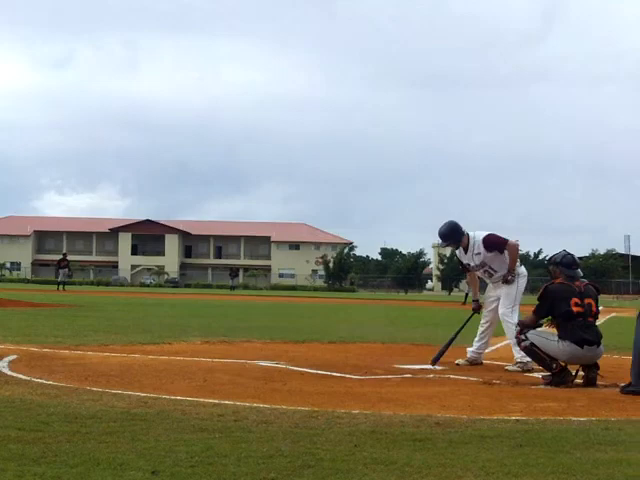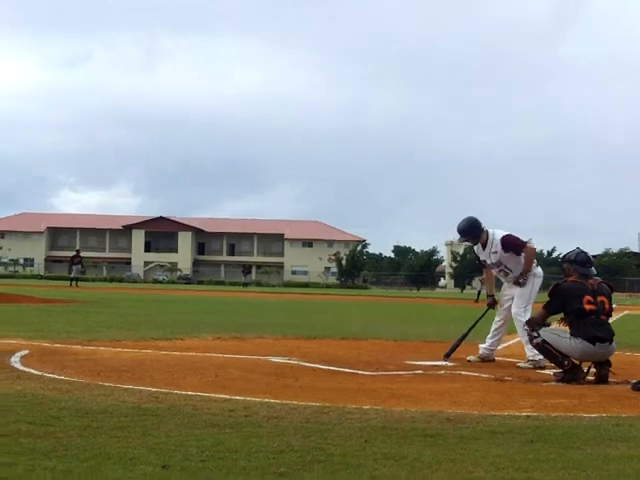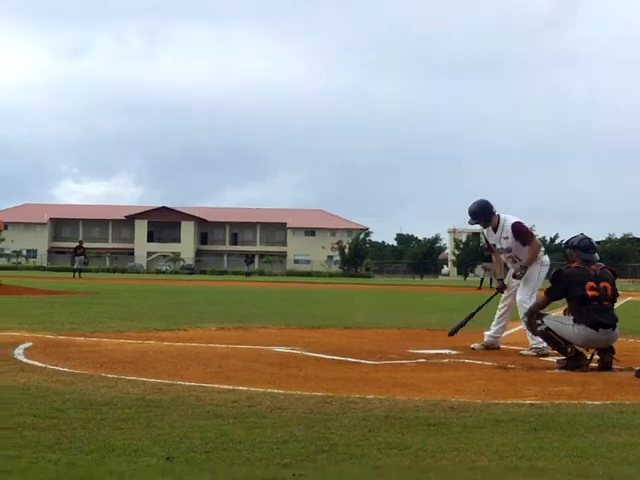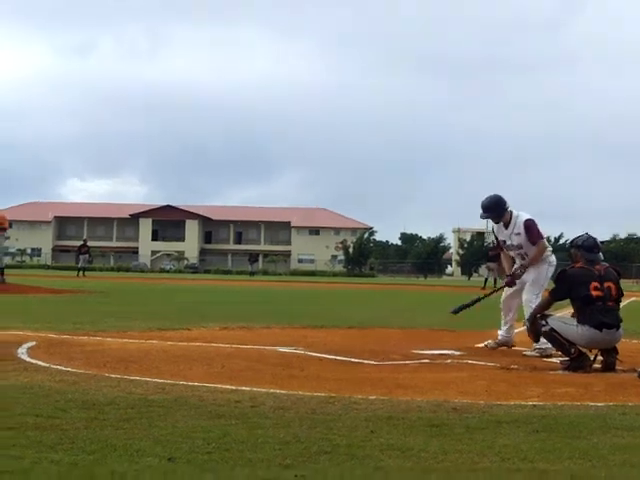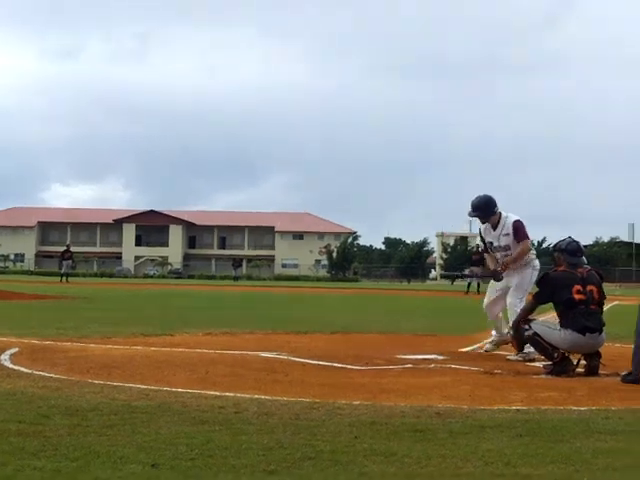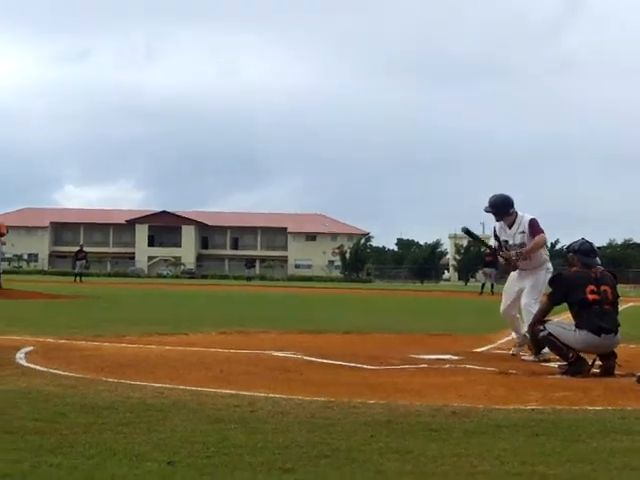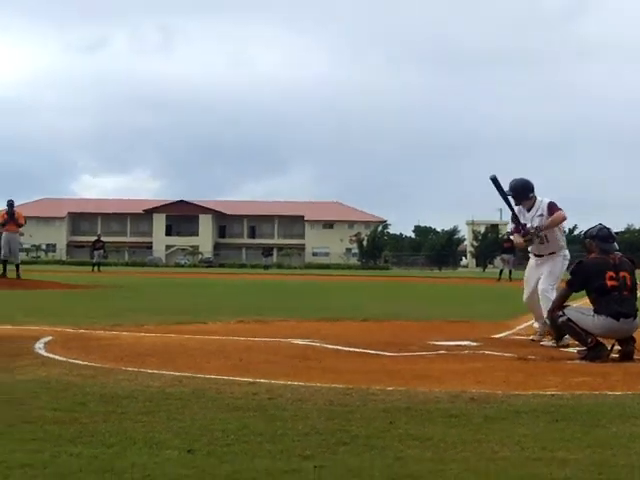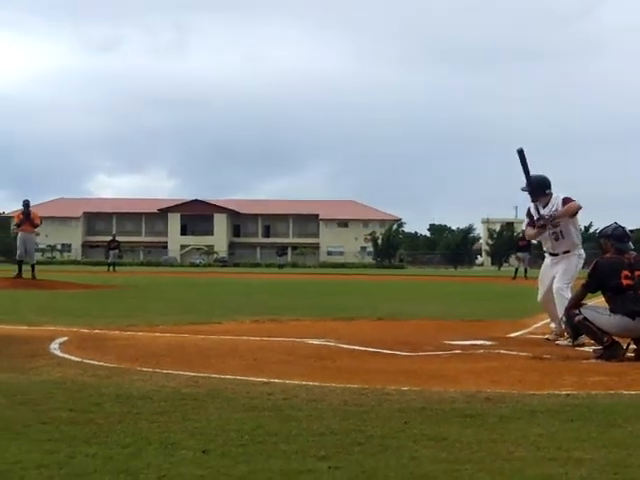
dt=0.1s
person 1, frame 1
left shoulder: (484, 240)
right shoulder: (460, 252)
left elbow: (513, 246)
right elbow: (471, 274)
left wrist: (510, 272)
right wrist: (475, 299)
left hip: (513, 277)
right hip: (495, 282)
left knee: (506, 314)
right knee: (487, 317)
left ankle: (523, 360)
right ankle: (474, 355)
person 1, frame 2
left shoulder: (503, 239)
right shoulder: (478, 248)
left elbow: (530, 249)
right elbow: (488, 271)
left wrist: (524, 274)
right wrist: (490, 295)
left hip: (529, 276)
right hip: (511, 280)
left knee: (519, 313)
right knee: (502, 315)
left ankle: (536, 358)
right ankle: (487, 352)
person 1, frame 3
left shoulder: (513, 225)
right shoulder: (487, 232)
left elbow: (536, 245)
right elbow: (496, 255)
left wrist: (524, 267)
right wrist: (499, 279)
left hip: (536, 263)
right hip: (516, 266)
left knee: (523, 299)
right knee: (506, 301)
left ankle: (538, 345)
right ankle: (492, 339)
person 1, frame 4
left shoulder: (525, 222)
right shoulder: (497, 228)
left elbow: (542, 246)
right elbow: (504, 252)
left wrist: (523, 267)
right wrist: (509, 274)
left hip: (543, 262)
right hip: (523, 265)
left knee: (529, 299)
right knee: (508, 299)
left ankle: (543, 346)
right ankle: (505, 337)
person 1, frame 5
left shoulder: (513, 223)
right shoulder: (484, 229)
left elbow: (526, 246)
right elbow: (488, 254)
left wrist: (505, 263)
right wrist: (494, 270)
left hip: (526, 267)
right hip: (504, 269)
left knee: (513, 303)
right knee: (490, 304)
left ankle: (526, 350)
right ankle: (500, 336)
person 1, frame 6
left shoulder: (528, 222)
right shoulder: (498, 228)
left elbow: (542, 240)
right elbow: (502, 253)
left wrist: (520, 255)
right wrist: (508, 261)
left hip: (539, 269)
right hip: (518, 271)
left knee: (528, 303)
right knee: (506, 308)
left ankle: (541, 351)
right ankle: (522, 337)
person 1, frame 7
left shoulder: (546, 205)
right shoulder: (517, 212)
left elbow: (562, 216)
right elbow: (516, 239)
left wrist: (538, 229)
right wrist: (526, 240)
left hip: (557, 256)
right hip: (535, 258)
left knee: (545, 289)
right knee: (529, 297)
left ankle: (560, 336)
right ankle: (543, 327)
person 1, frame 8
left shoulder: (562, 201)
right shoulder: (532, 209)
left elbow: (577, 206)
right elbow: (528, 233)
left wrist: (552, 217)
right wrist: (538, 229)
left hip: (571, 254)
right hip: (551, 257)
left knee: (560, 287)
right knee: (543, 296)
right ankle: (559, 327)
person 2, frame 1
left shoulder: (553, 289)
right shoulder: (590, 289)
left elbow: (532, 322)
left wrist: (521, 323)
left hip: (572, 350)
right hip: (597, 351)
left knee: (523, 335)
left ankle: (560, 373)
right ankle: (590, 369)
person 2, frame 2
left shoulder: (566, 287)
right shoulder: (604, 287)
left elbow: (540, 318)
left wrist: (529, 321)
left hip: (584, 348)
right hip: (609, 348)
left knee: (535, 333)
left ankle: (572, 370)
right ankle: (603, 366)
person 2, frame 3
left shoulder: (569, 273)
right shoulder: (607, 272)
left elbow: (545, 301)
right elbow: (607, 305)
left wrist: (529, 313)
left hip: (587, 334)
right hip: (612, 335)
left knee: (538, 321)
left ankle: (575, 357)
right ankle: (606, 353)
person 2, frame 4
left shoulder: (572, 273)
right shoulder: (611, 272)
left elbow: (548, 301)
right elbow: (615, 305)
left wrist: (531, 317)
left hip: (591, 334)
right hip: (616, 335)
left knee: (542, 321)
left ankle: (578, 358)
right ankle: (609, 354)
person 2, frame 5
left shoulder: (555, 277)
right shoulder: (594, 276)
left elbow: (532, 305)
right elbow: (599, 310)
left wrist: (516, 323)
left hip: (574, 338)
right hip: (599, 339)
left knee: (526, 326)
left ankle: (561, 362)
right ankle: (592, 357)
person 2, frame 6
left shoulder: (569, 277)
right shoulder: (607, 276)
left elbow: (548, 305)
right elbow: (614, 310)
left wrist: (532, 325)
left hip: (589, 339)
right hip: (614, 340)
left knee: (541, 327)
left ankle: (576, 363)
right ankle: (608, 358)
person 2, frame 7
left shoulder: (589, 264)
right shoulder: (626, 262)
left elbow: (566, 292)
right elbow: (632, 296)
left wrist: (551, 312)
left hip: (608, 325)
right hip: (632, 324)
left knee: (559, 313)
left ankle: (596, 348)
right ankle: (627, 344)
person 2, frame 8
left shoulder: (604, 263)
left elbow: (582, 293)
left wrist: (567, 308)
left hip: (623, 323)
left knee: (574, 312)
left ankle: (611, 346)
